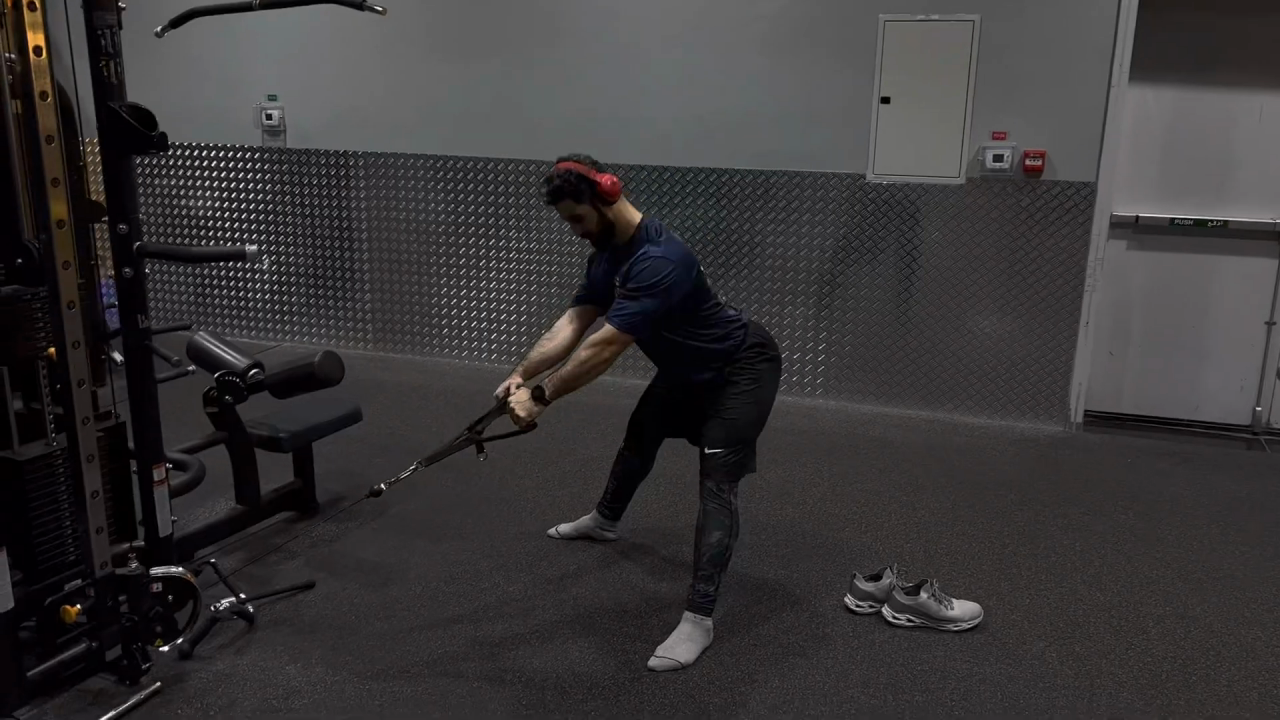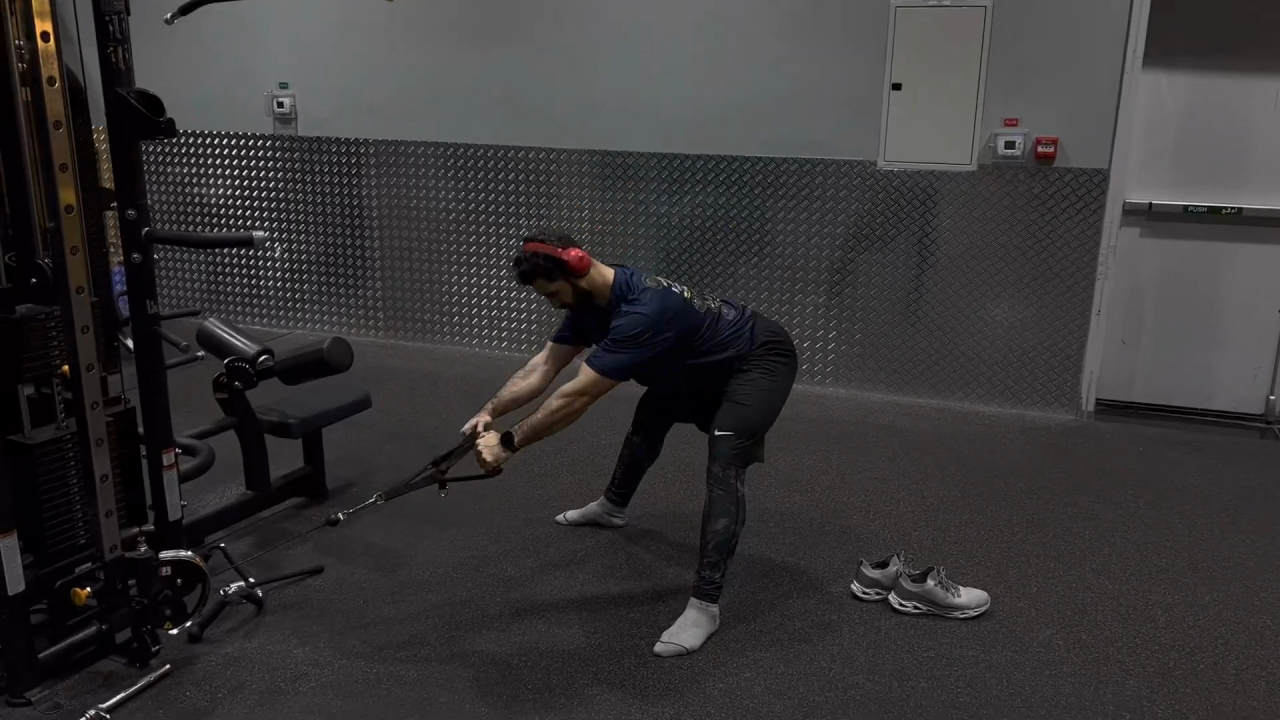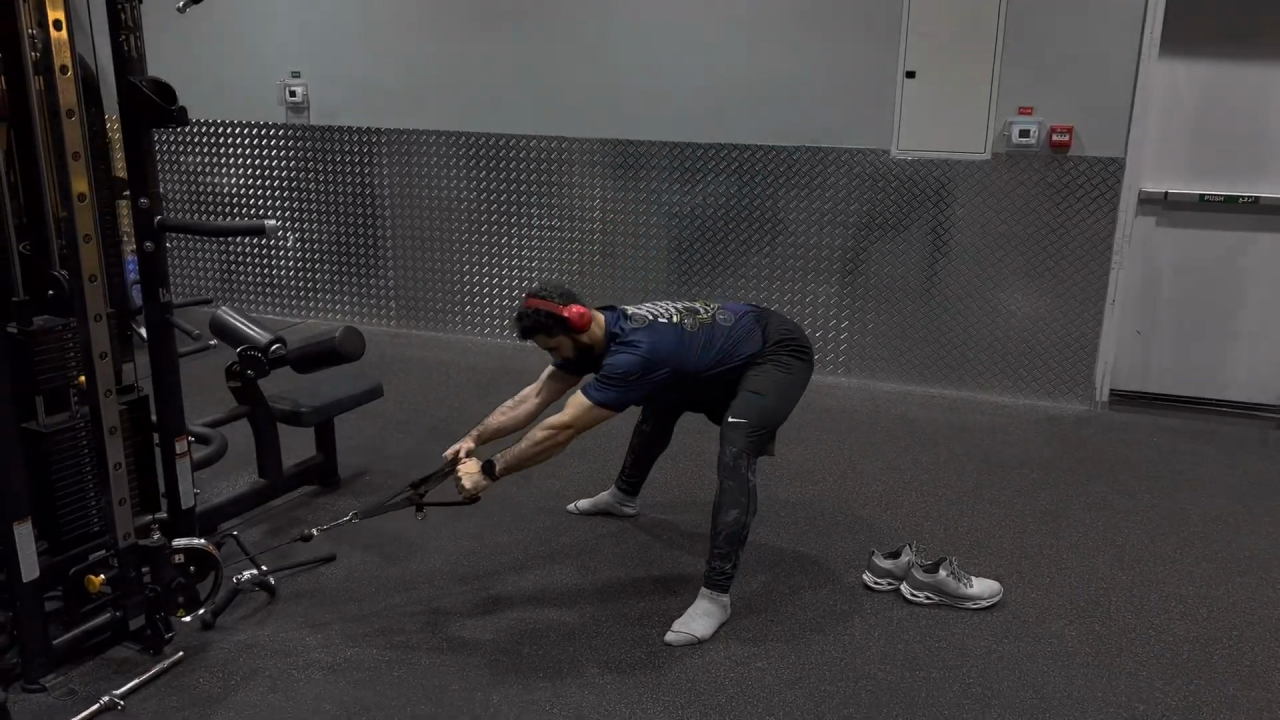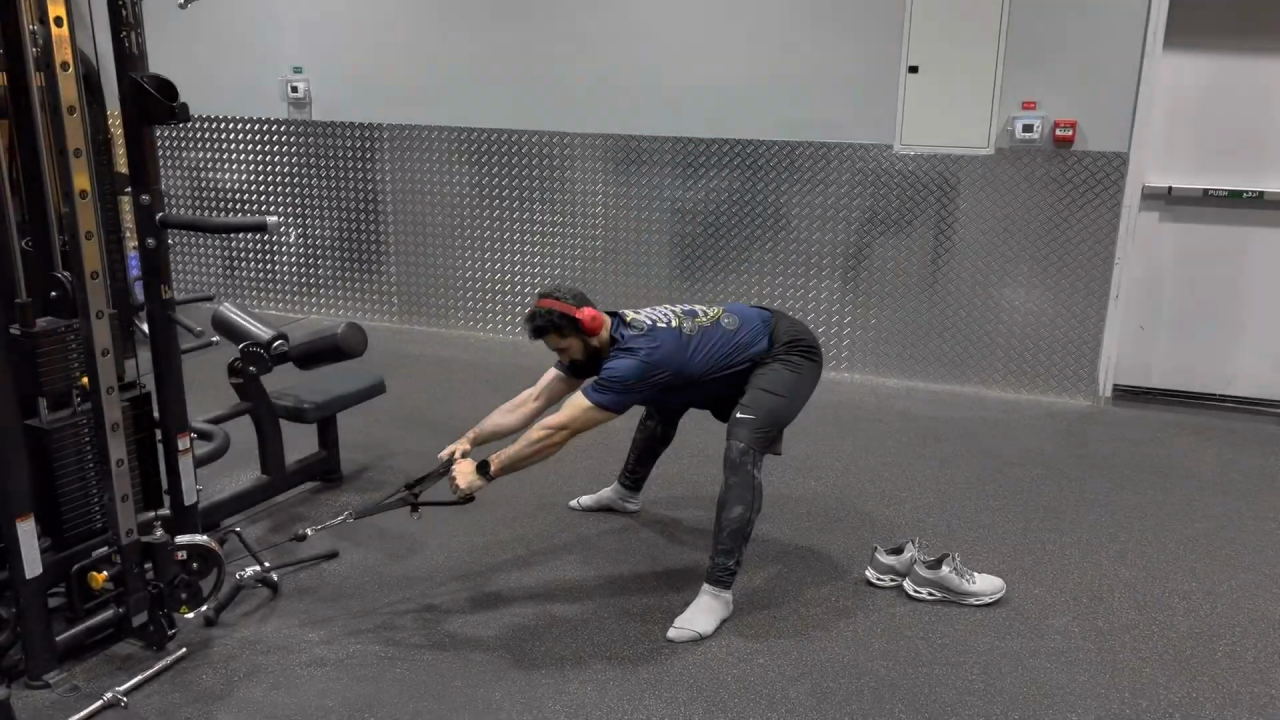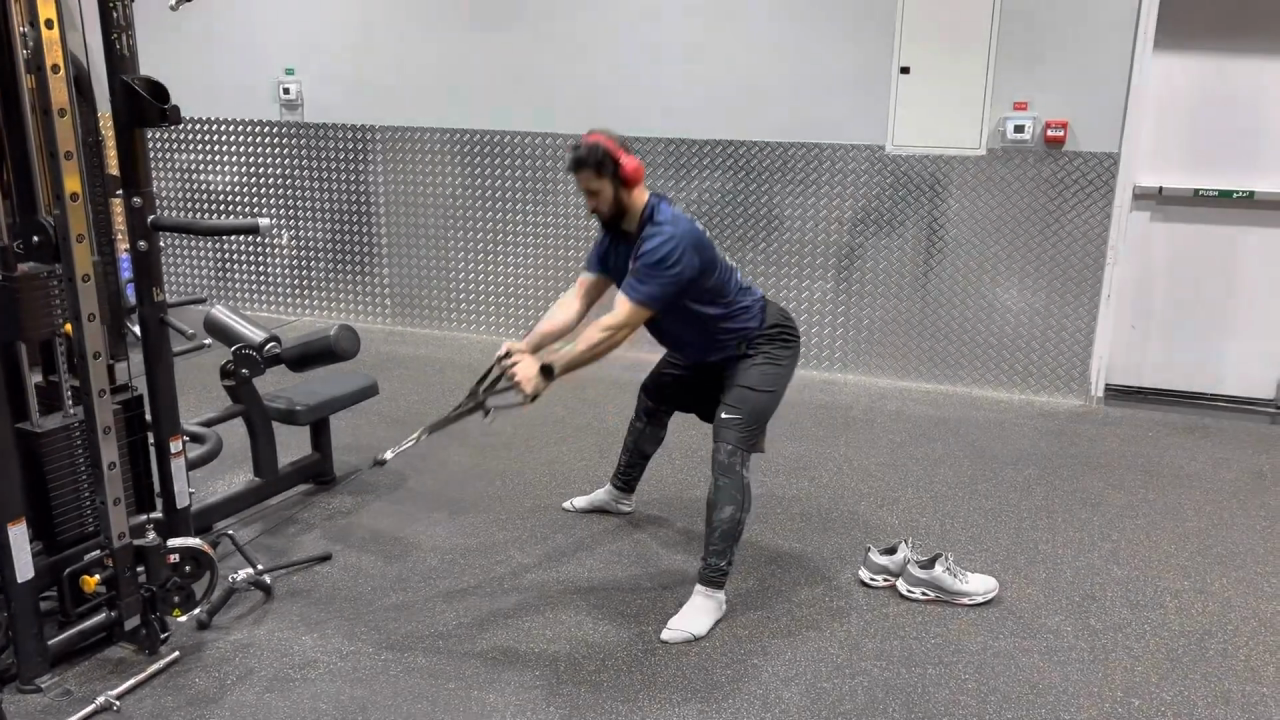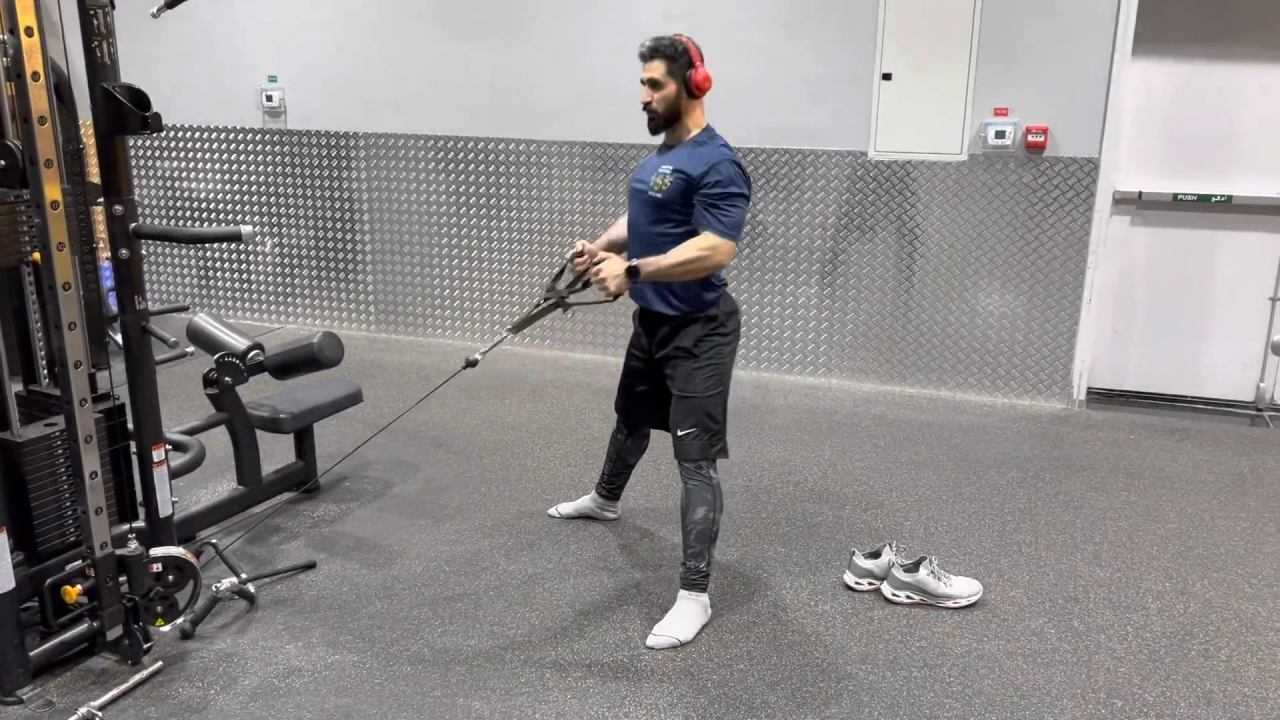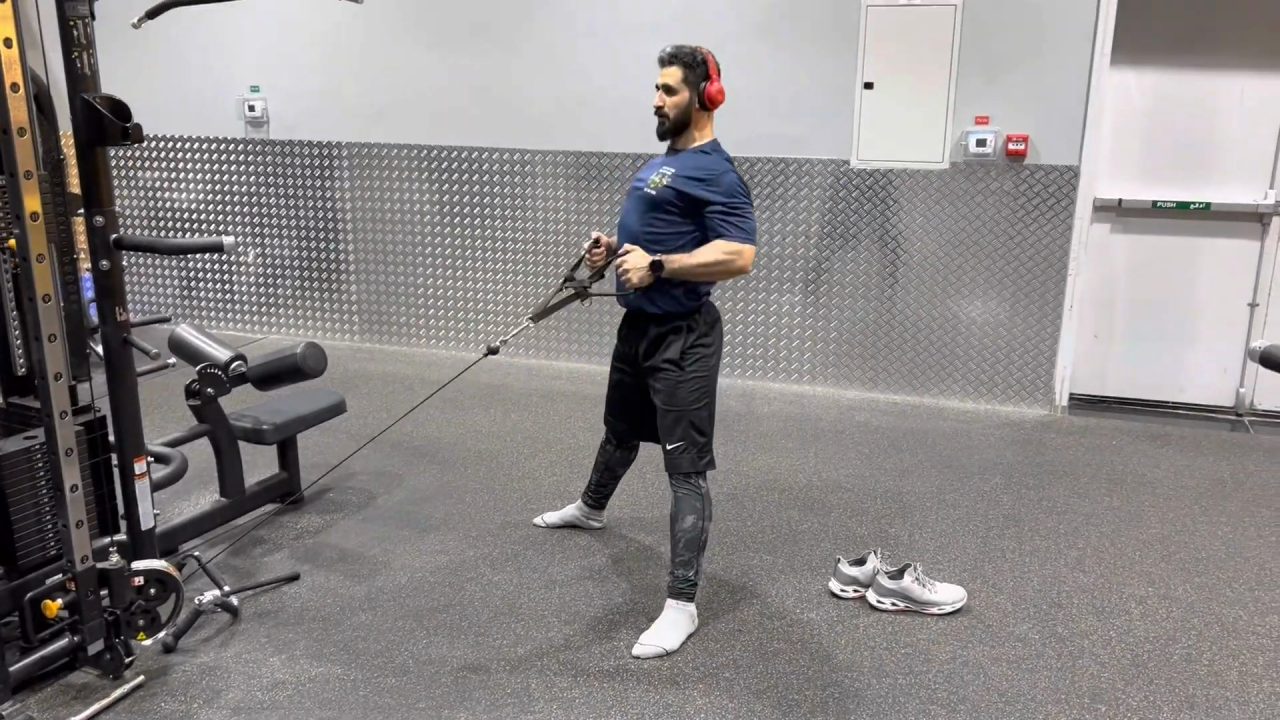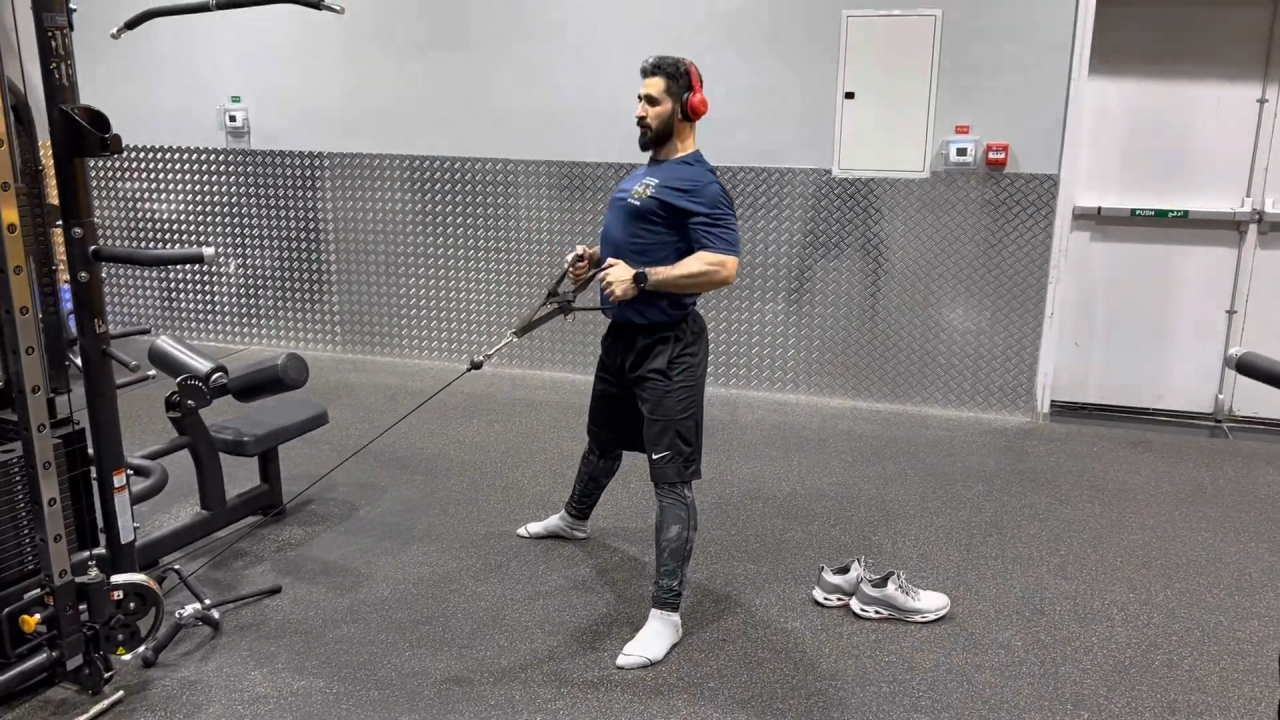
dt=0.5s
person 1, frame 1
left shoulder: (659, 260)
right shoulder: (608, 257)
left elbow: (605, 347)
right elbow: (571, 325)
left wrist: (541, 396)
right wrist: (521, 373)
left hip: (744, 369)
right hip: (688, 369)
left knee: (716, 483)
right knee: (640, 435)
left ankle: (698, 620)
right ankle: (605, 520)
person 1, frame 2
left shoulder: (642, 312)
right shoulder: (590, 301)
left elbow: (578, 396)
right elbow: (544, 365)
left wrist: (510, 442)
right wrist: (490, 412)
left hip: (760, 360)
left knee: (723, 470)
right knee: (648, 419)
left ankle: (705, 605)
right ankle: (613, 506)
person 1, frame 3
left shoulder: (636, 352)
right shoulder: (598, 331)
left elbow: (562, 429)
right elbow: (535, 396)
left wrist: (490, 471)
right wrist: (474, 437)
left hip: (778, 352)
right hip: (734, 349)
left knee: (734, 455)
right knee: (657, 404)
left ankle: (715, 596)
right ankle: (624, 496)
person 1, frame 4
left shoulder: (636, 357)
right shoulder: (603, 336)
left elbow: (558, 429)
right elbow: (535, 399)
left wrist: (484, 471)
right wrist: (469, 440)
left hip: (786, 354)
right hip: (745, 347)
left knee: (740, 451)
right knee: (661, 400)
left ankle: (717, 592)
right ankle: (626, 492)
person 1, frame 5
left shoulder: (667, 238)
right shoulder: (617, 232)
left elbow: (619, 325)
right elbow: (580, 297)
left wrist: (548, 369)
right wrist: (530, 344)
left hip: (760, 345)
right hip: (700, 347)
left knee: (727, 454)
right knee: (652, 402)
left ankle: (710, 593)
right ankle: (619, 493)
person 1, frame 6
left shoulder: (714, 162)
right shoulder: (660, 152)
left elbow: (715, 250)
right elbow: (639, 220)
left wrist: (631, 271)
right wrist: (600, 246)
left hip: (700, 330)
right hip: (652, 322)
left knee: (695, 458)
right knee: (630, 419)
left ankle: (694, 596)
right ankle: (606, 499)
person 1, frame 7
left shoulder: (714, 173)
right shoulder: (663, 161)
left elbow: (739, 255)
left wrist: (657, 265)
right wrist: (613, 245)
left hip: (682, 336)
right hip: (637, 324)
left knee: (685, 467)
right knee: (620, 429)
left ankle: (681, 605)
right ankle: (591, 508)
person 1, frame 8
left shoulder: (697, 183)
right shoulder: (645, 171)
left elbow: (723, 265)
left wrist: (641, 279)
right wrist: (595, 256)
left hip: (668, 346)
right hip: (622, 335)
left knee: (671, 478)
right knee: (602, 440)
left ankle: (666, 615)
right ankle: (574, 518)
